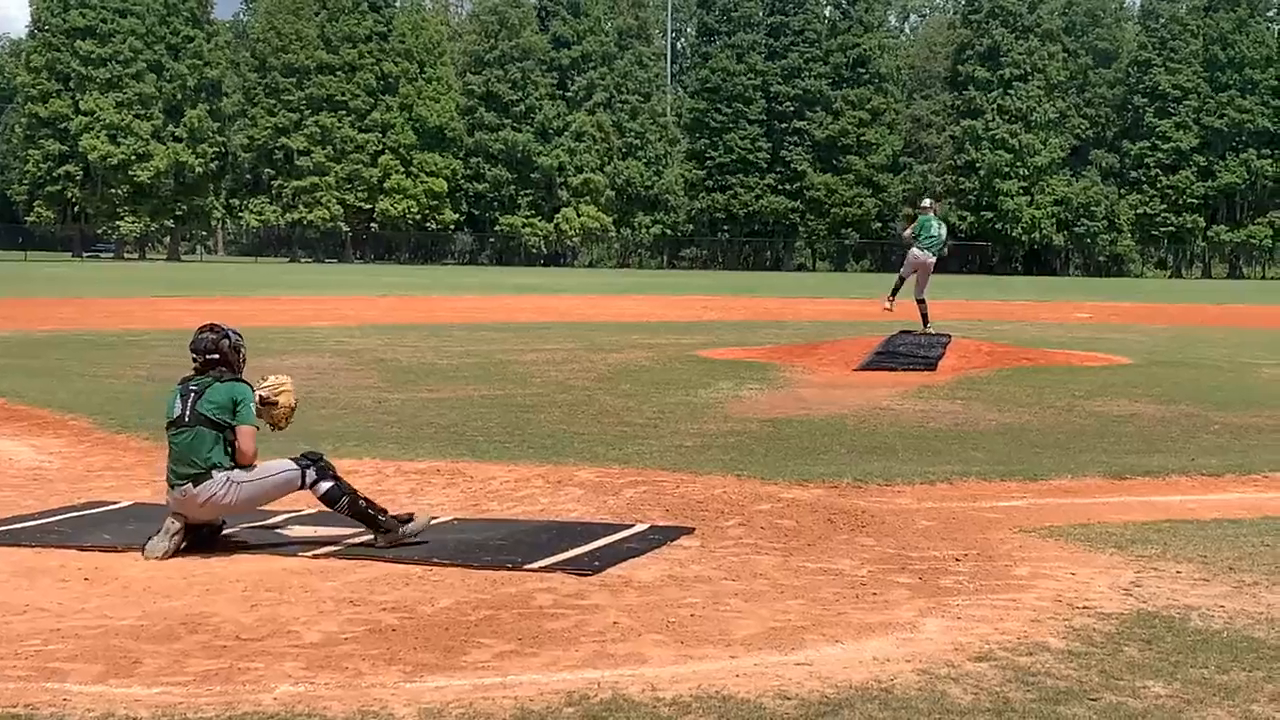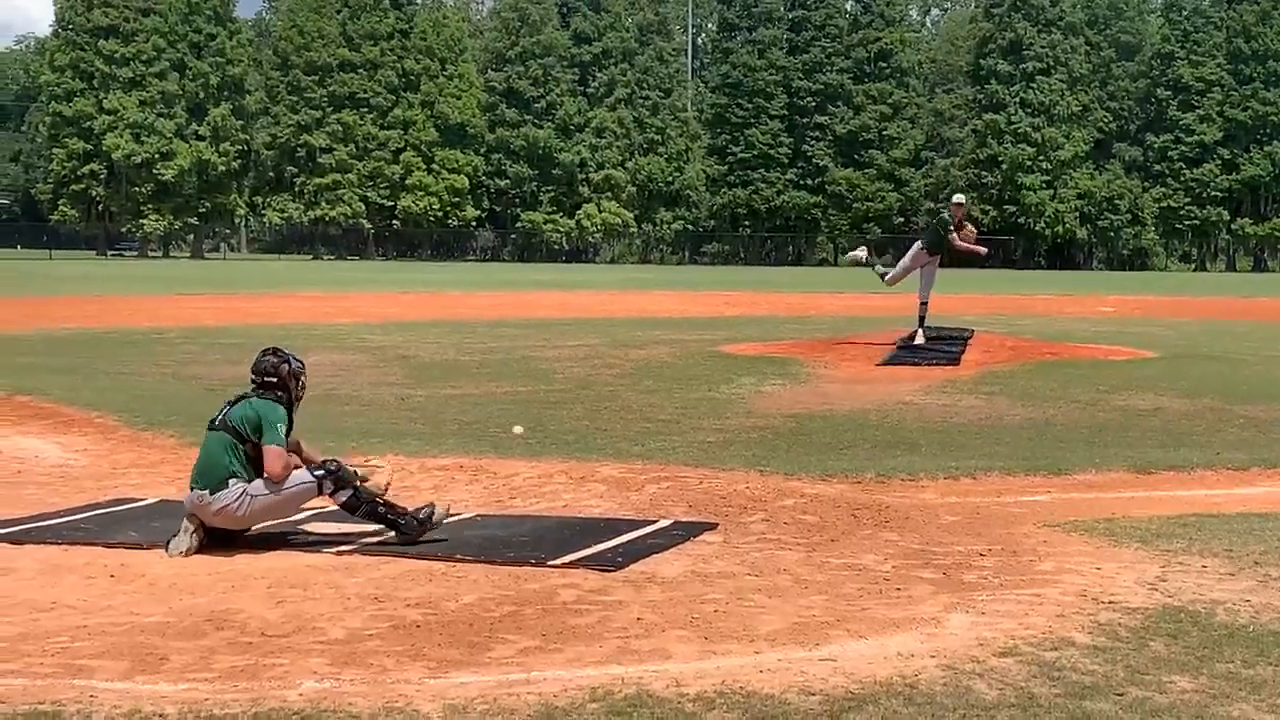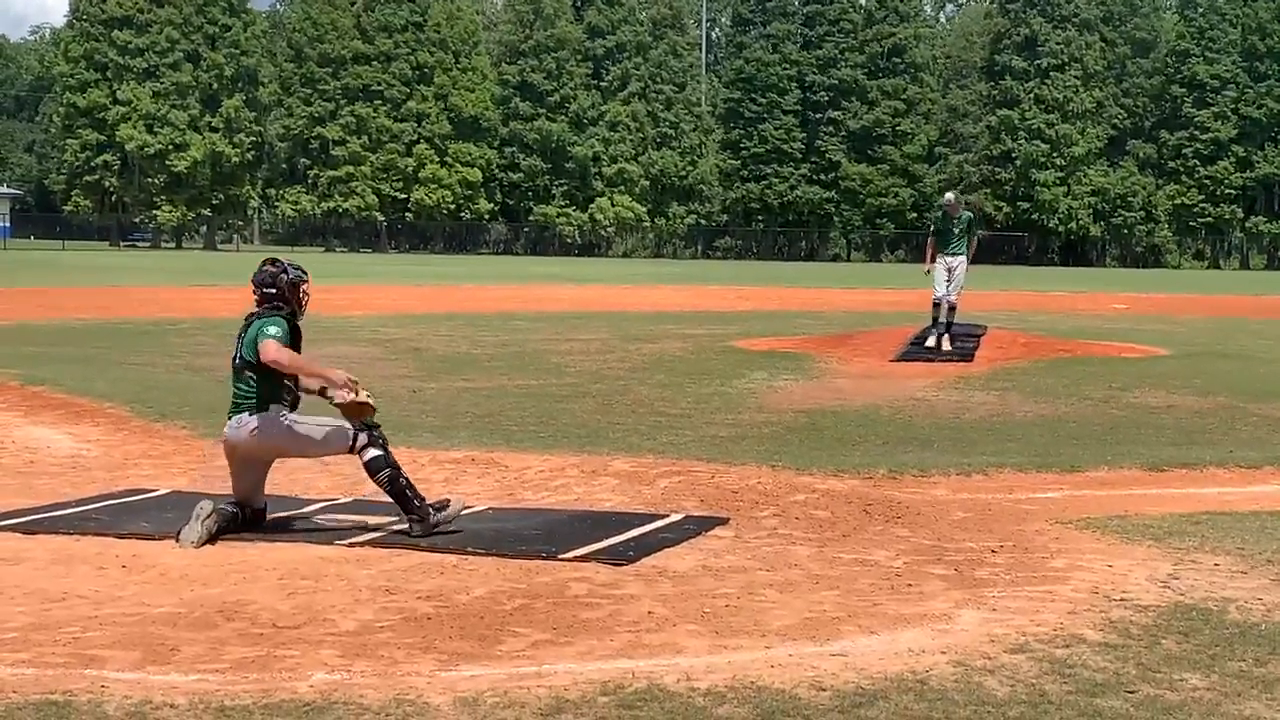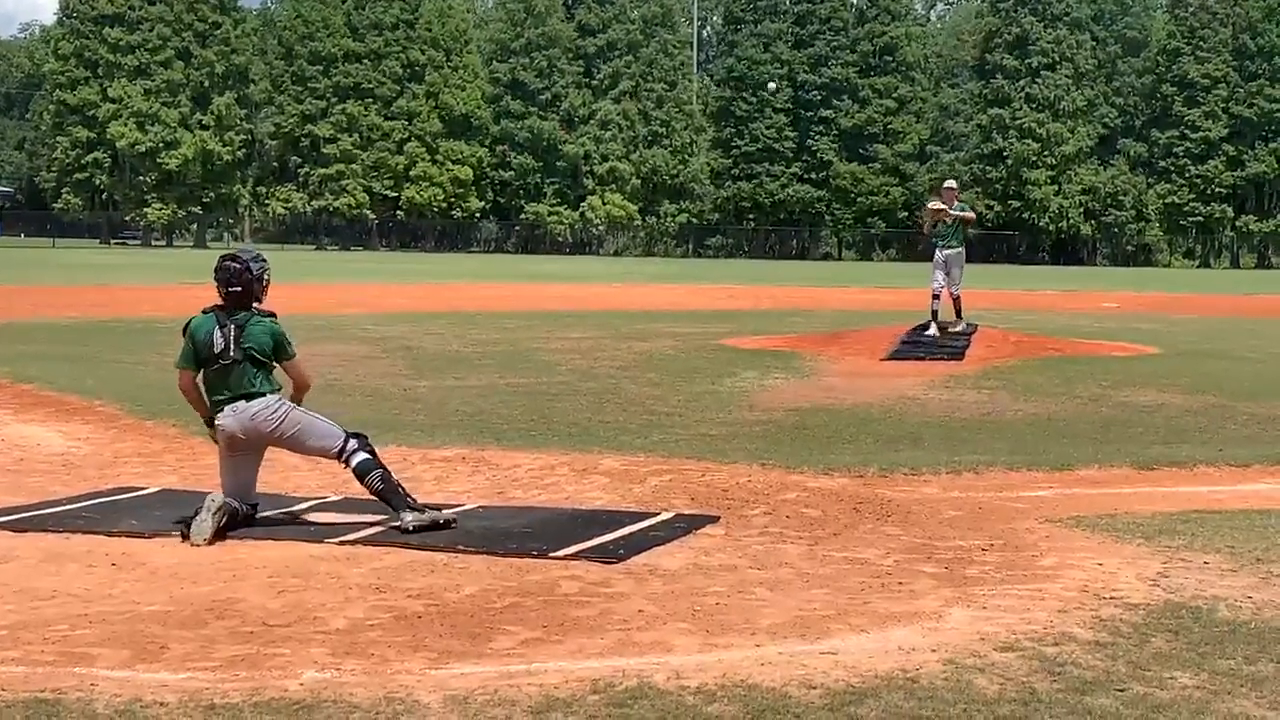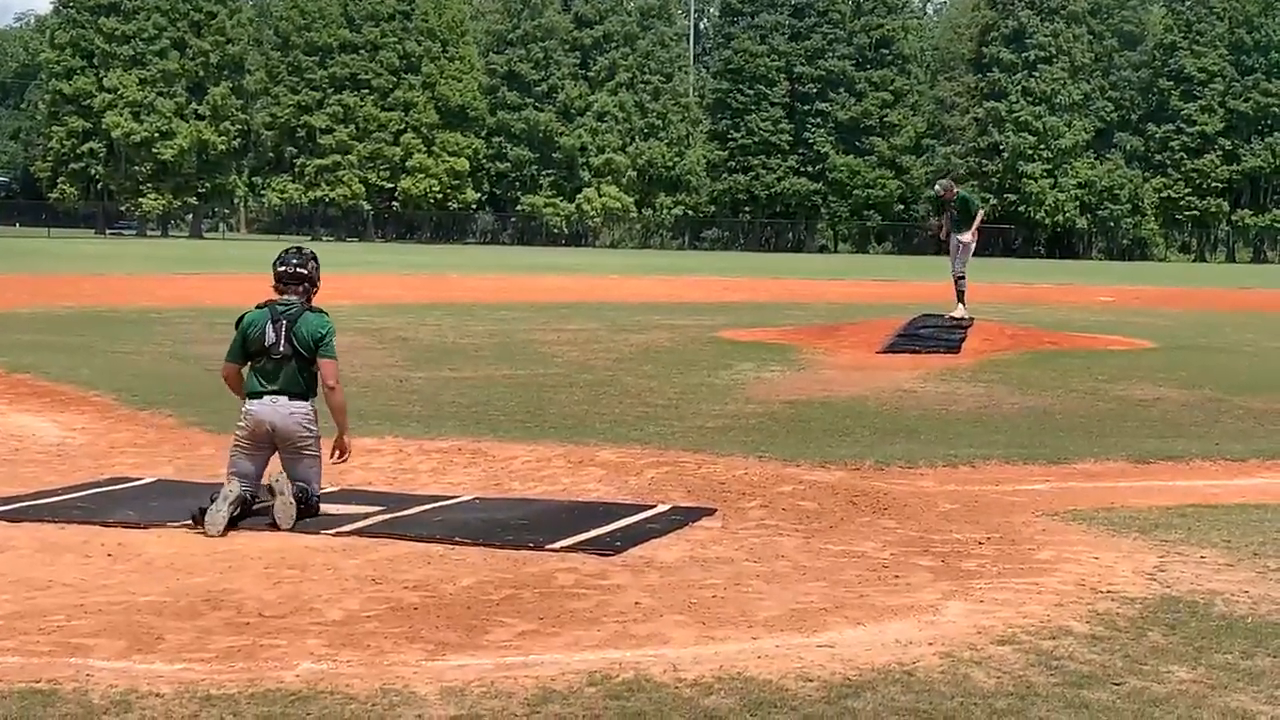
dt=1s
person 1, frame 1
left shoulder: (179, 392)
right shoulder: (236, 389)
right elbow: (248, 454)
left hip: (180, 497)
right hip: (215, 490)
left knee: (208, 529)
right knee: (312, 467)
left ankle: (179, 527)
right ankle: (385, 525)
person 1, frame 2
left shoulder: (243, 403)
right shoulder: (270, 409)
left elbow: (296, 450)
right elbow: (274, 468)
right wrist: (295, 462)
left hip: (203, 501)
right hip: (231, 499)
right knee: (332, 475)
left ankle: (202, 527)
right ankle: (406, 523)
person 1, frame 3
left shoulder: (258, 323)
right shoulder: (276, 324)
right elbow: (272, 356)
left wrist: (326, 389)
right wrist: (328, 374)
left hip: (235, 433)
right hip: (269, 424)
left knee: (250, 512)
right knee: (367, 436)
left ankle: (215, 518)
right ankle: (419, 515)
person 1, frame 4
left shoulder: (197, 326)
right shoulder: (267, 327)
left elbow: (186, 385)
right elbow: (302, 381)
left wrist: (209, 419)
right wrist: (295, 402)
left hip: (228, 422)
right hip: (269, 410)
left knee: (241, 508)
right knee: (353, 446)
left ankle: (219, 509)
right ankle: (408, 511)
person 1, frame 5
left shoulder: (251, 318)
right shoulder: (319, 324)
left elbow: (228, 374)
right elbow: (330, 384)
right wrist: (343, 433)
left hip: (255, 410)
right hip: (298, 413)
left knee: (241, 490)
right knee: (307, 500)
left ankle: (231, 500)
right ankle: (292, 494)
